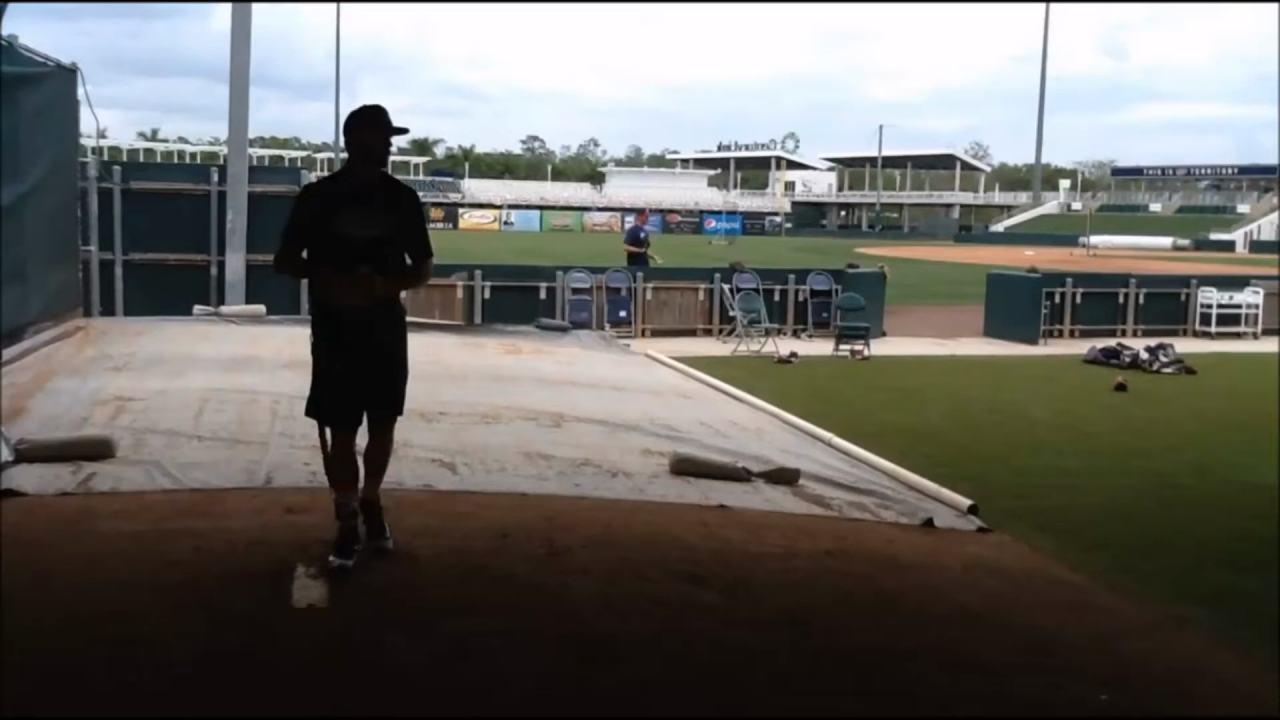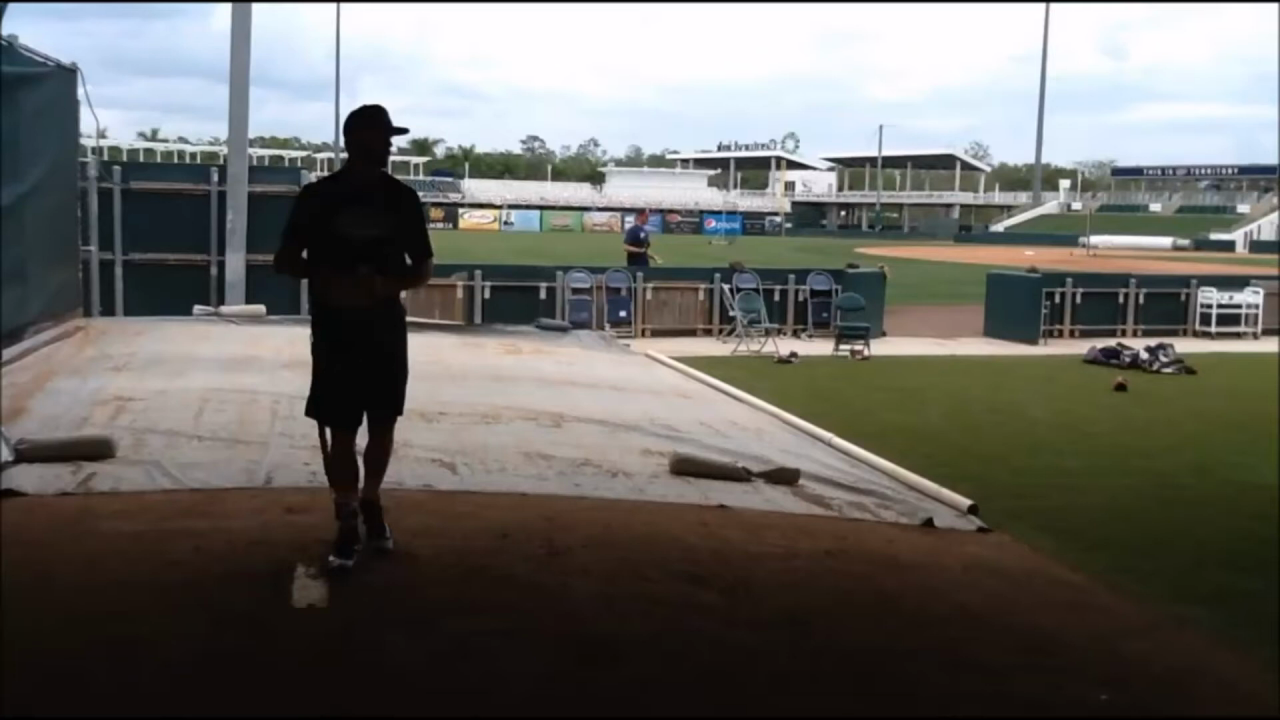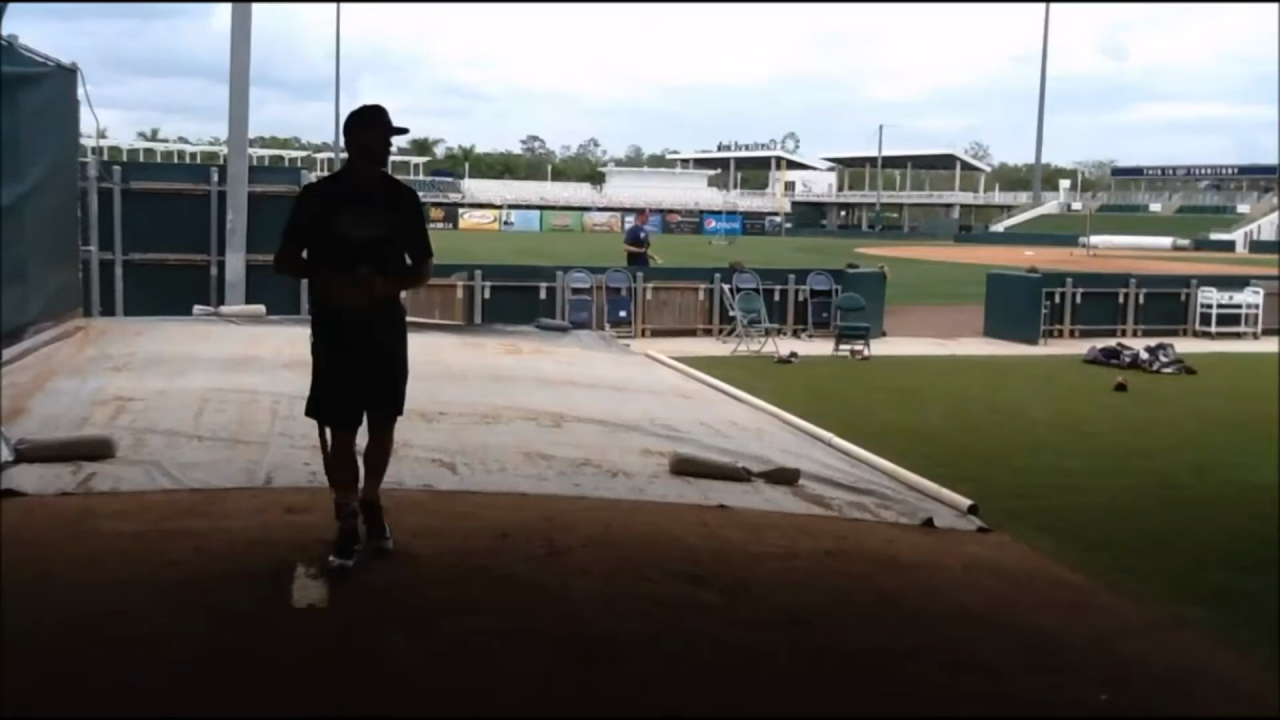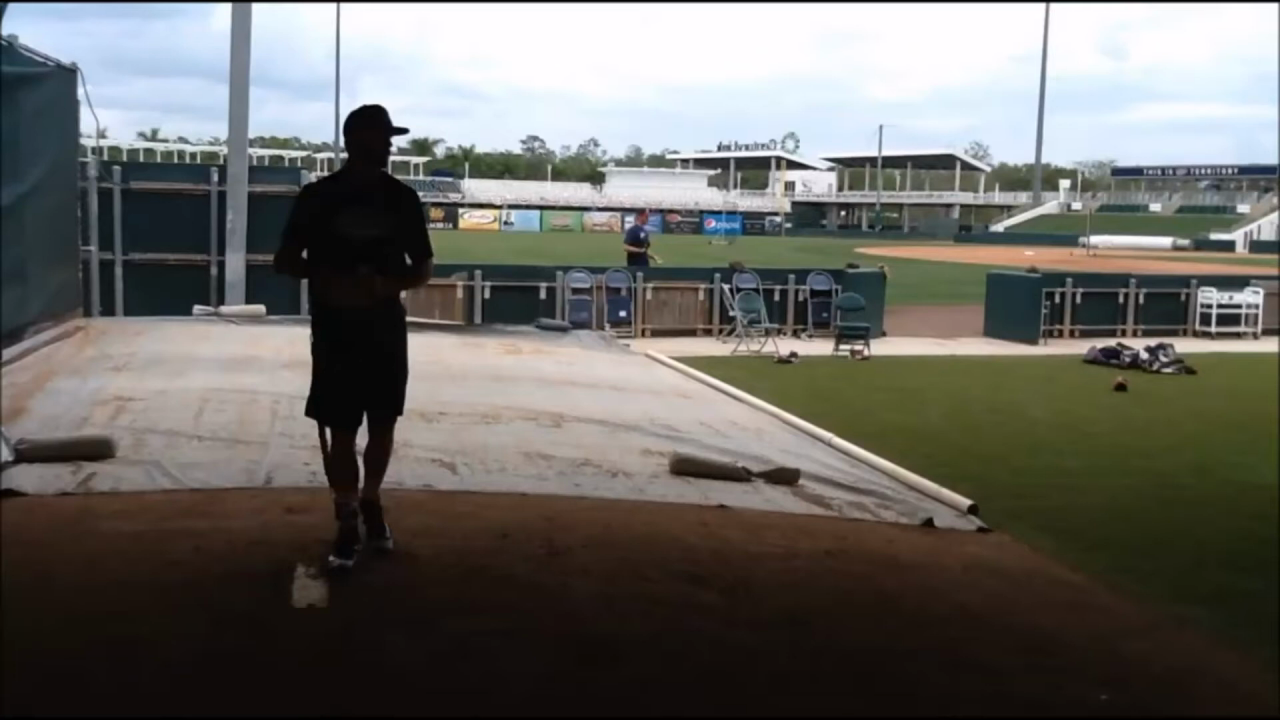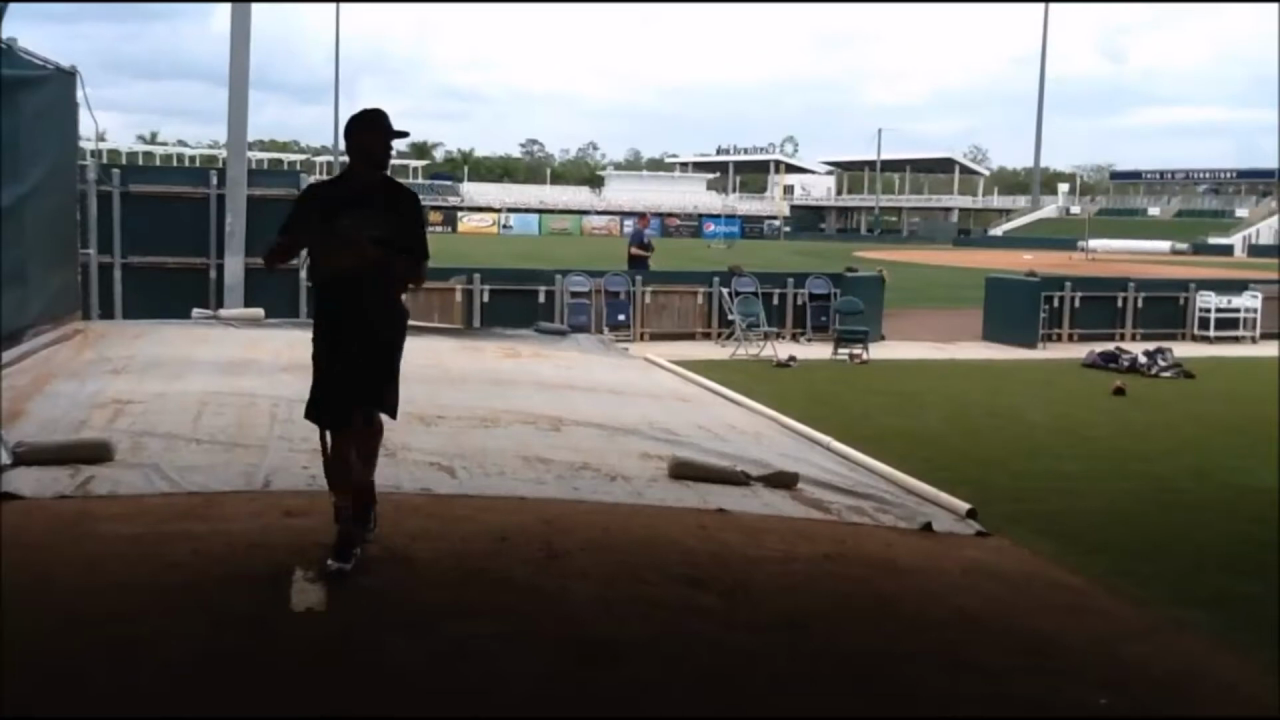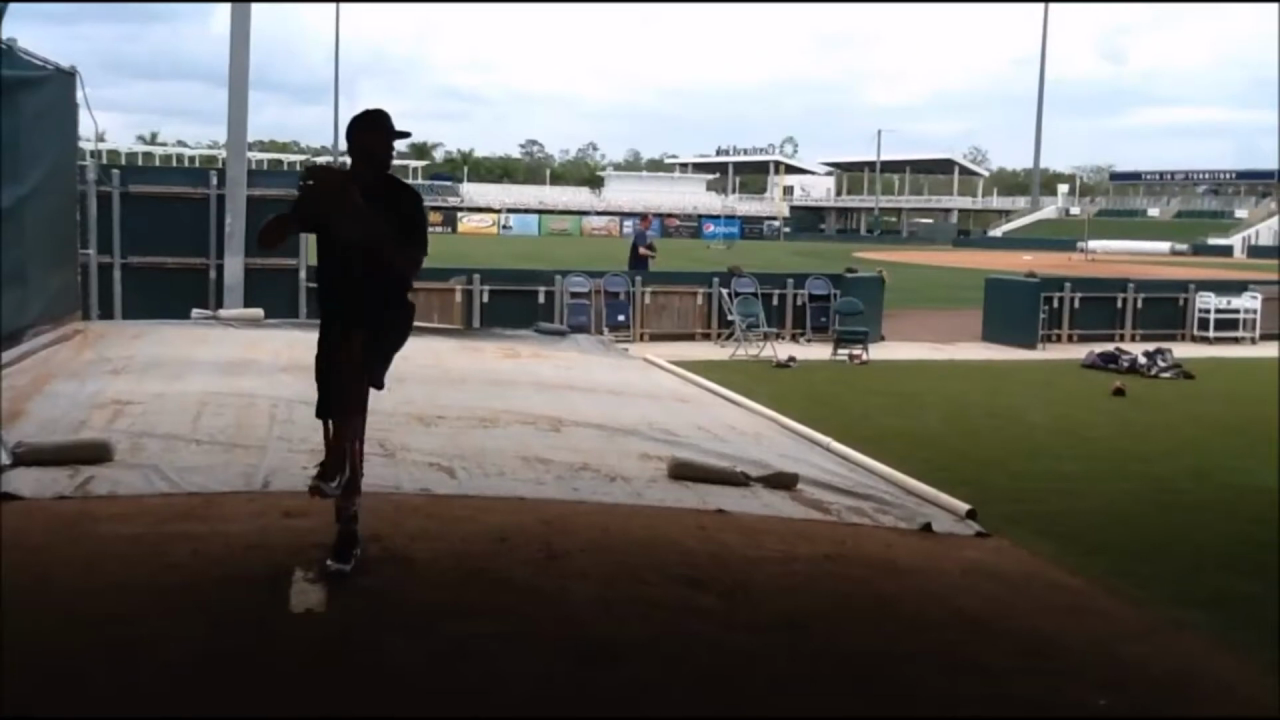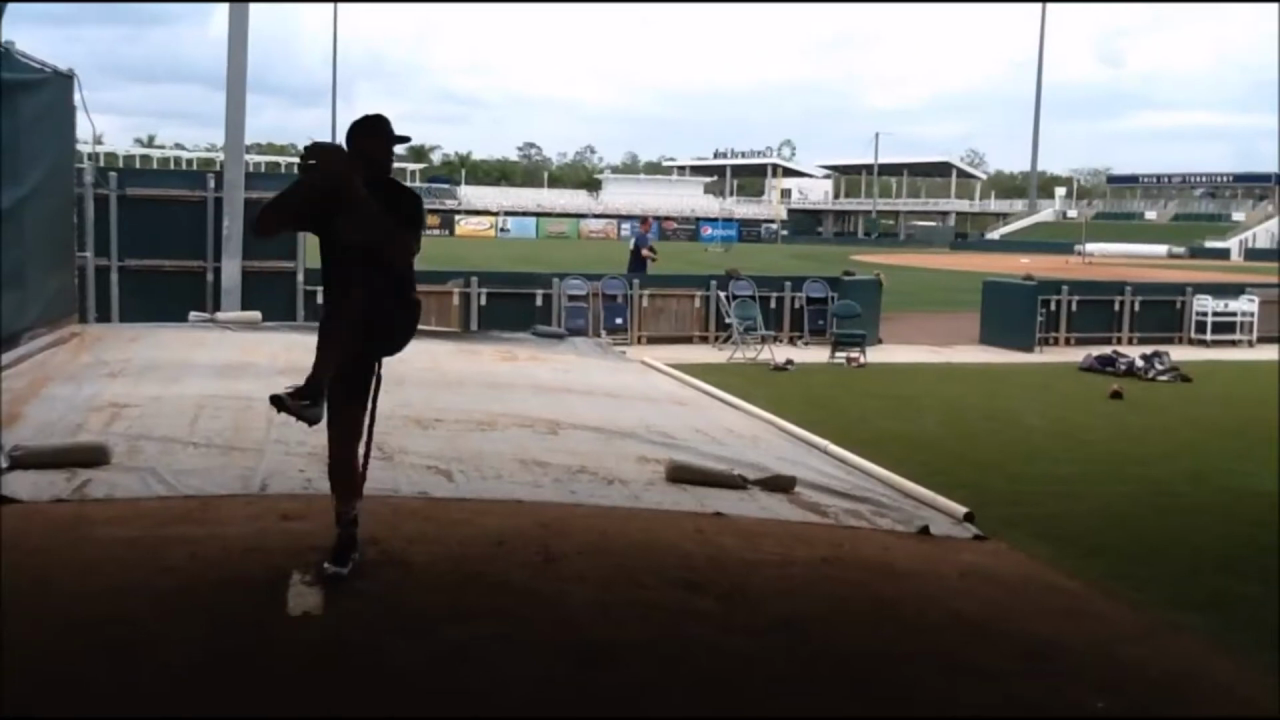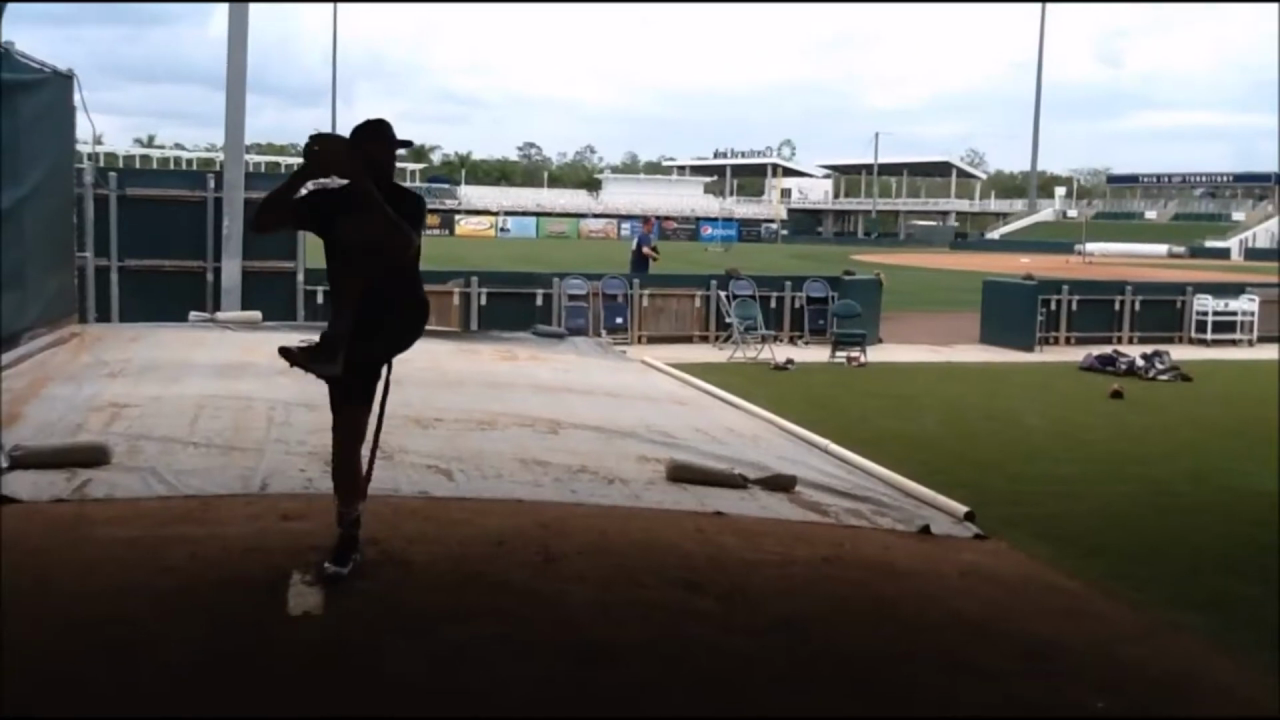
dt=0.1s
person 1, frame 1
left shoulder: (401, 197)
right shoulder: (318, 196)
left elbow: (423, 268)
right elbow: (284, 260)
left wrist: (387, 285)
right wrist: (329, 281)
left hip: (386, 330)
right hip: (334, 331)
left knee: (383, 427)
right knee: (340, 431)
left ankle: (371, 501)
right ankle: (347, 523)
person 1, frame 2
left shoulder: (402, 197)
right shoulder: (318, 196)
left elbow: (423, 267)
right elbow: (285, 260)
left wrist: (387, 285)
right wrist: (329, 281)
left hip: (386, 330)
right hip: (335, 331)
left knee: (383, 428)
right knee: (340, 431)
left ankle: (371, 501)
right ankle: (347, 523)
person 1, frame 3
left shoulder: (402, 198)
right shoulder: (318, 196)
left elbow: (423, 267)
right elbow: (284, 261)
left wrist: (387, 285)
right wrist: (327, 280)
left hip: (385, 329)
right hip: (335, 330)
left knee: (382, 427)
right knee: (340, 430)
left ankle: (370, 501)
right ankle: (347, 523)
person 1, frame 4
left shoulder: (402, 197)
right shoulder: (318, 196)
left elbow: (423, 267)
right elbow: (284, 260)
left wrist: (386, 285)
right wrist: (327, 280)
left hip: (385, 329)
right hip: (335, 330)
left knee: (382, 428)
right knee: (340, 431)
left ankle: (370, 501)
right ankle: (347, 523)
person 1, frame 5
left shoulder: (402, 200)
right shoulder: (319, 198)
left elbow: (418, 272)
right elbow: (273, 258)
left wrist: (374, 258)
right wrist: (318, 251)
left hip: (382, 324)
right hip: (334, 326)
left knee: (367, 420)
right knee: (337, 429)
left ankle: (362, 492)
right ankle: (348, 526)
person 1, frame 6
left shoulder: (404, 198)
right shoulder: (323, 193)
left elbow: (411, 262)
right elbow: (267, 239)
left wrist: (359, 214)
right wrist: (308, 205)
left hip: (386, 315)
right hip: (338, 319)
left knee: (354, 351)
right knee: (343, 416)
left ankle: (339, 465)
right ankle: (347, 526)
person 1, frame 7
left shoulder: (402, 200)
right shoulder: (325, 197)
left elbow: (405, 254)
right elbow: (263, 226)
left wrist: (356, 192)
right wrist: (303, 183)
left hip: (392, 317)
right hip: (346, 332)
left knee: (353, 284)
right knee: (343, 431)
left ankle: (313, 389)
right ankle: (347, 532)
person 1, frame 8
left shoulder: (406, 202)
right shoulder: (330, 201)
left elbow: (406, 249)
right elbow: (262, 223)
left wrist: (363, 185)
right wrist: (301, 175)
left hip: (401, 317)
right hip: (353, 328)
left knee: (357, 264)
right knee: (347, 434)
left ankle: (329, 350)
right ankle: (349, 532)
